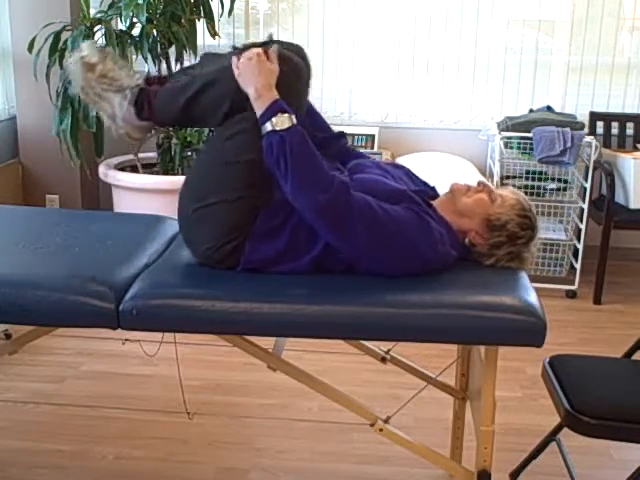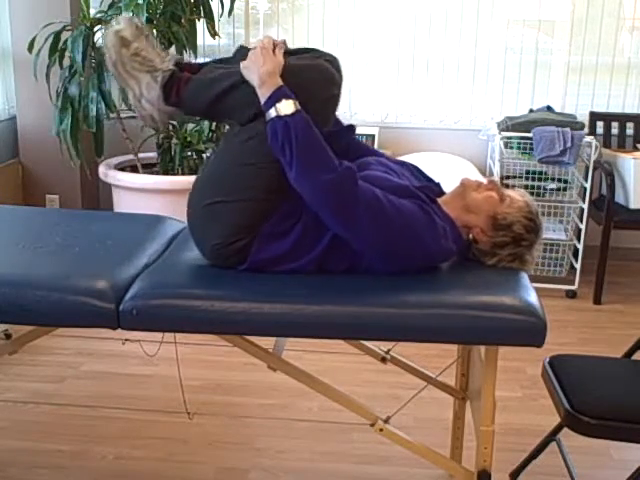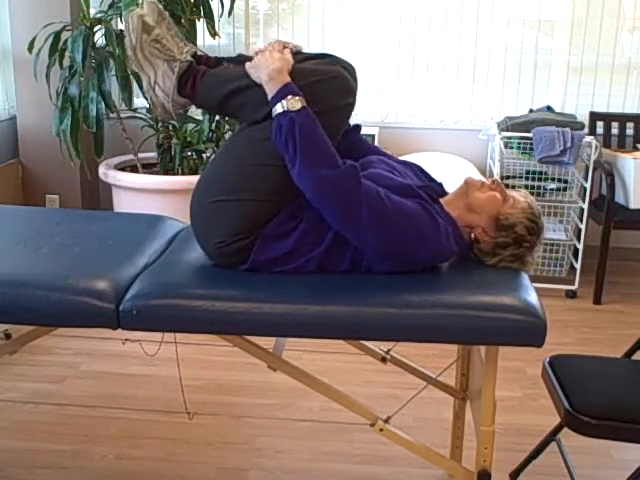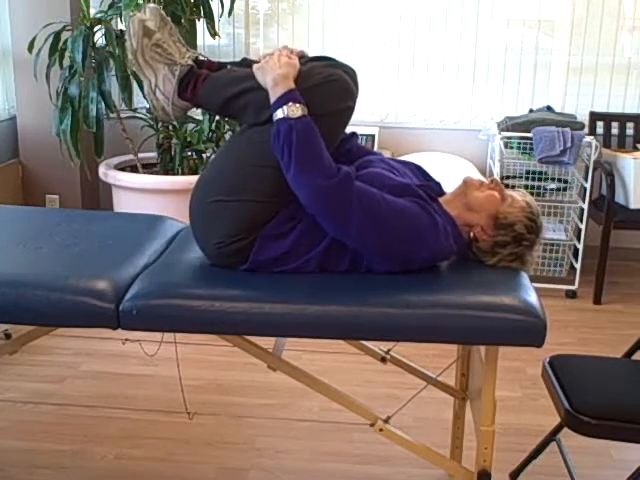
dt=0.2s
person 1, frame 1
left shoulder: (418, 240)
right shoulder: (422, 195)
left elbow: (322, 197)
right elbow: (335, 152)
left wrist: (265, 97)
right wrist: (276, 90)
left hip: (224, 236)
right hip: (262, 201)
left knee: (277, 73)
right knee: (283, 61)
left ankle: (140, 105)
right ankle: (152, 95)
person 1, frame 2
left shoulder: (420, 234)
right shoulder: (427, 192)
left elbow: (327, 184)
right elbow: (346, 149)
left wrist: (271, 88)
right wrist: (283, 76)
left hip: (230, 234)
right hip: (271, 203)
left knee: (314, 78)
right knee: (317, 70)
left ankle: (171, 89)
right ankle: (182, 80)
person 1, frame 3
left shoulder: (420, 232)
right shoulder: (431, 195)
left elbow: (328, 179)
right elbow: (349, 149)
left wrist: (279, 85)
right wrist: (291, 76)
left hip: (234, 234)
right hip: (275, 205)
left knee: (329, 85)
right knee: (330, 76)
left ankle: (186, 81)
right ankle: (198, 72)
person 1, frame 4
left shoulder: (419, 232)
right shoulder: (429, 198)
left elbow: (322, 186)
right elbow: (348, 156)
left wrist: (282, 90)
right wrist: (296, 82)
left hip: (232, 233)
right hip: (273, 205)
left knee: (329, 88)
right knee: (330, 80)
left ankle: (188, 84)
right ankle: (197, 75)
